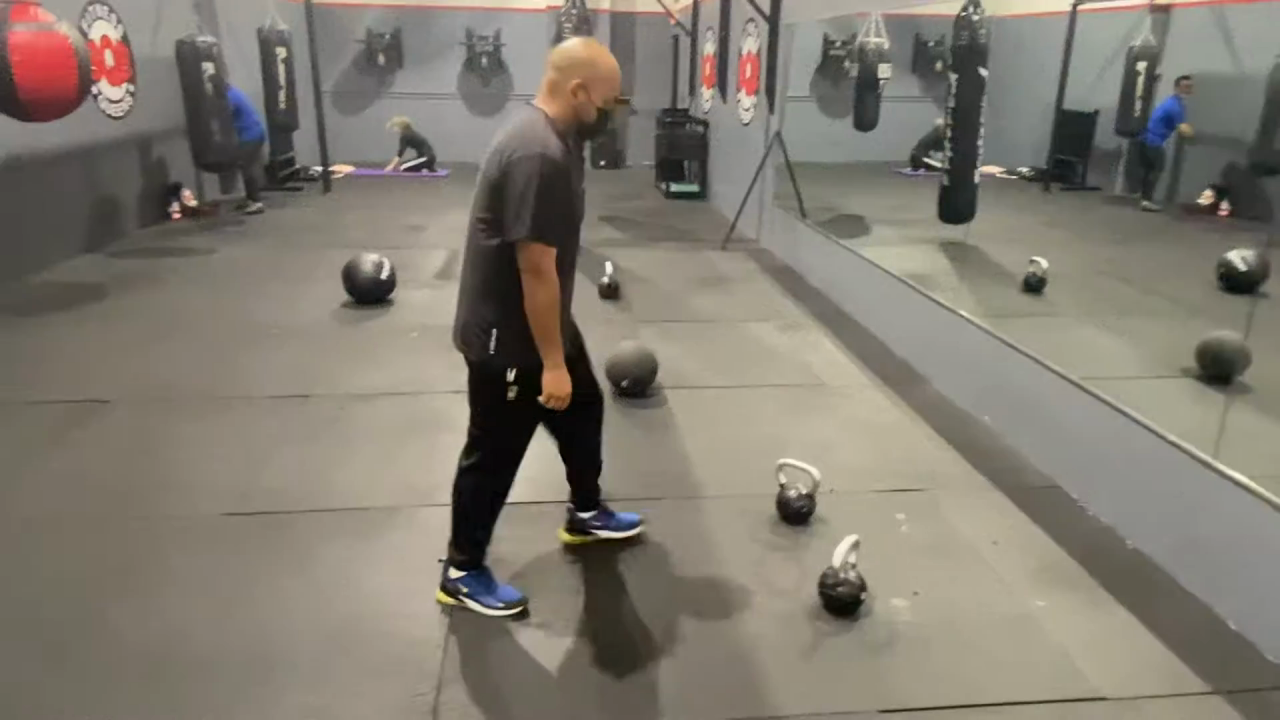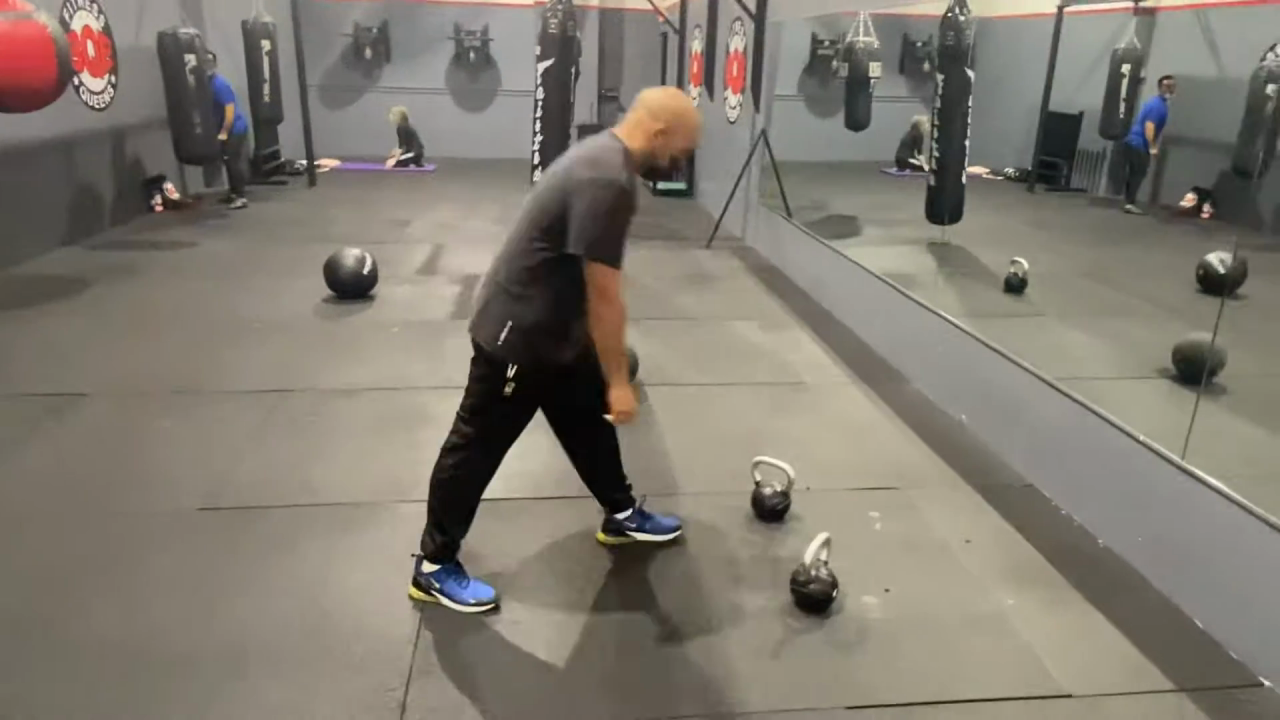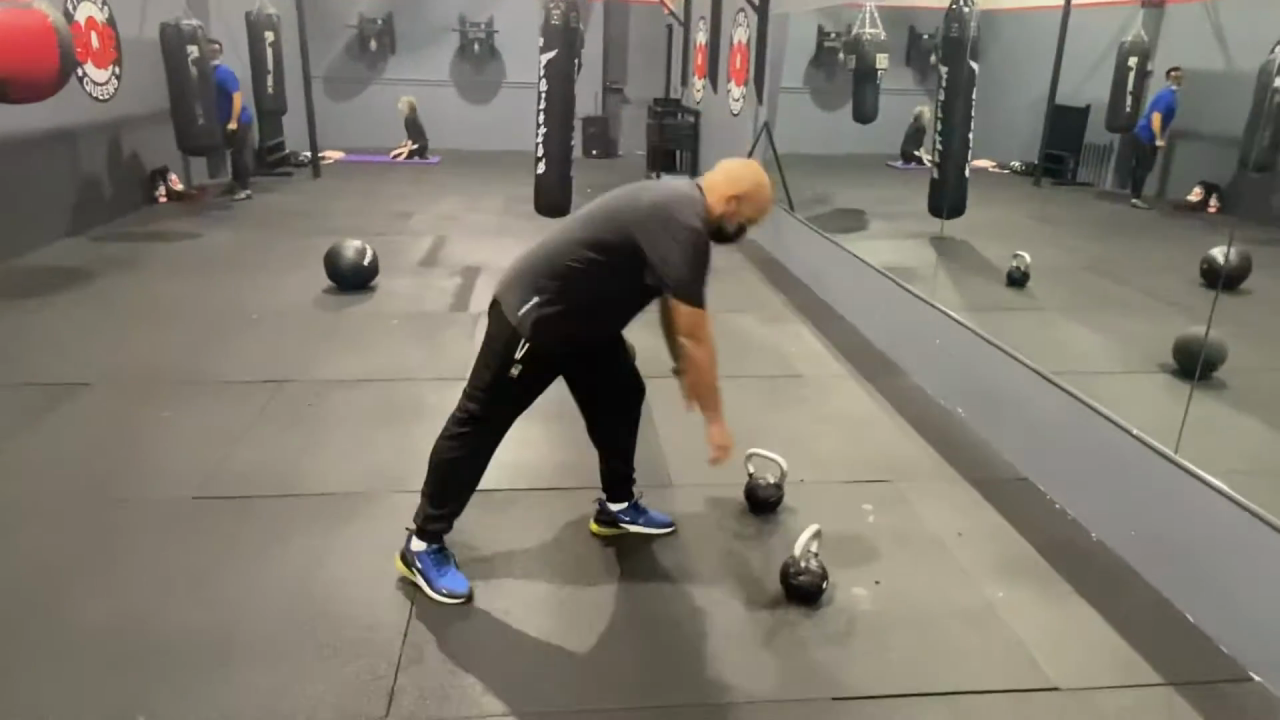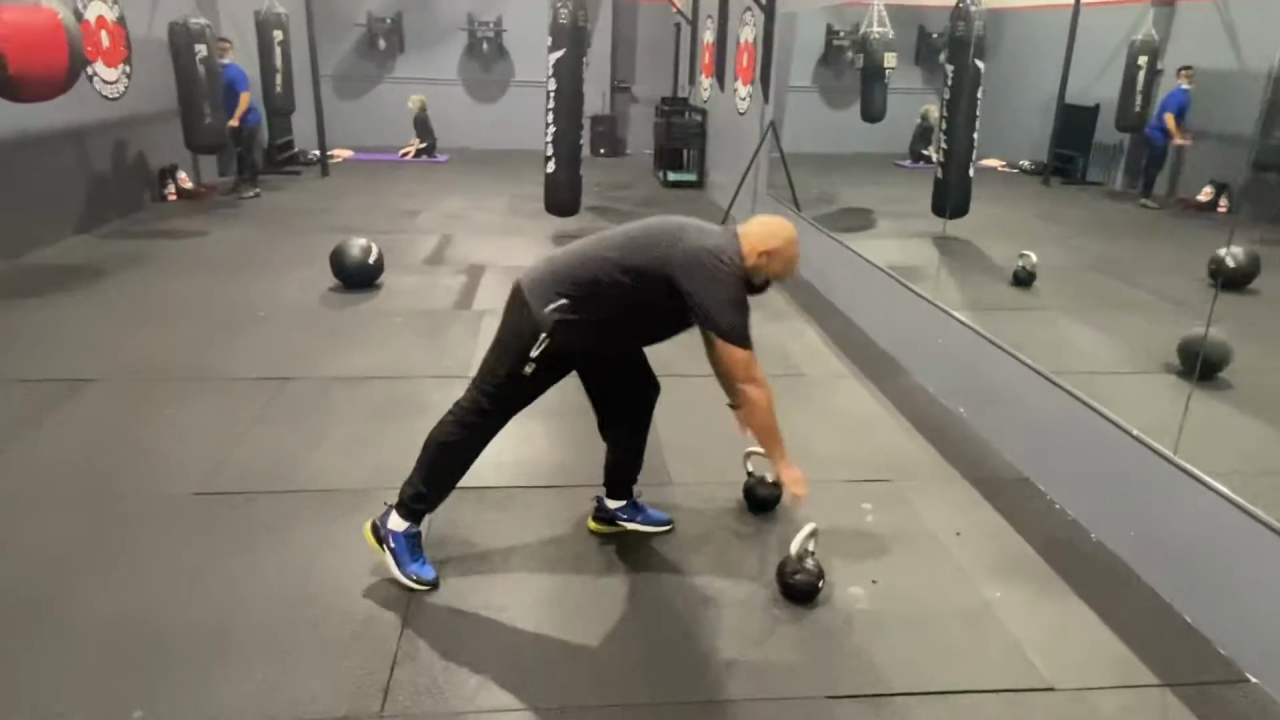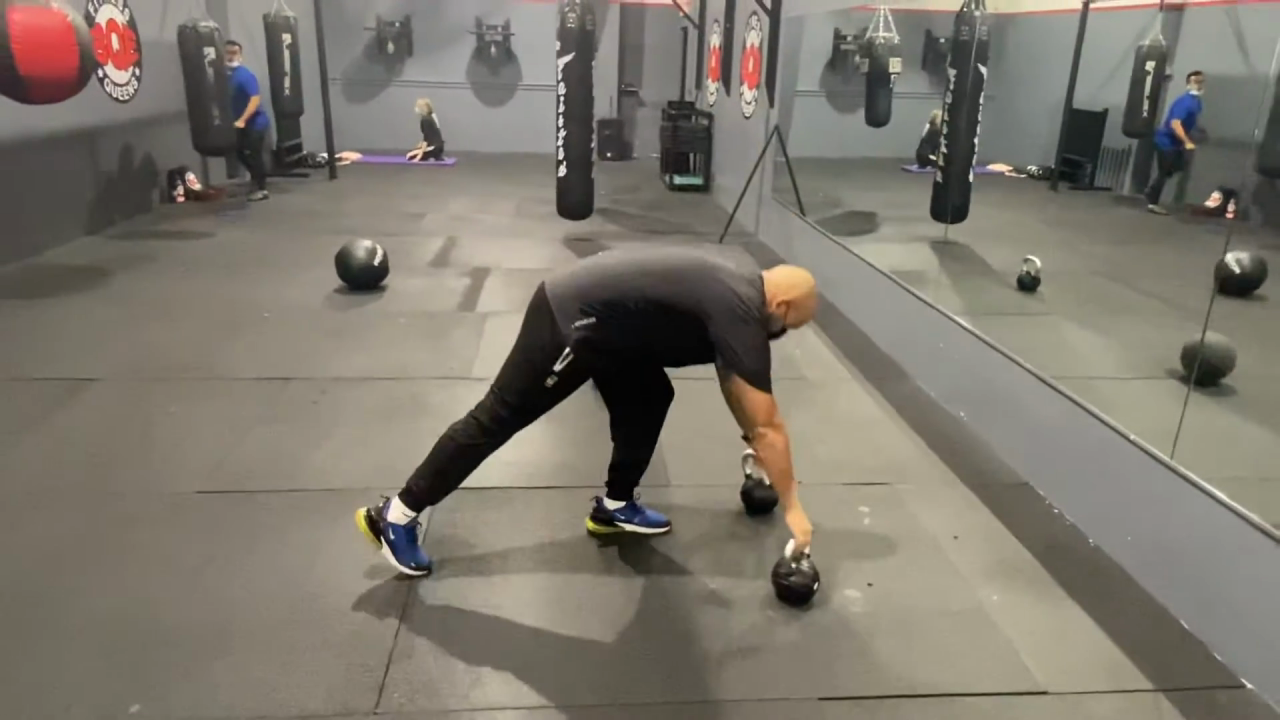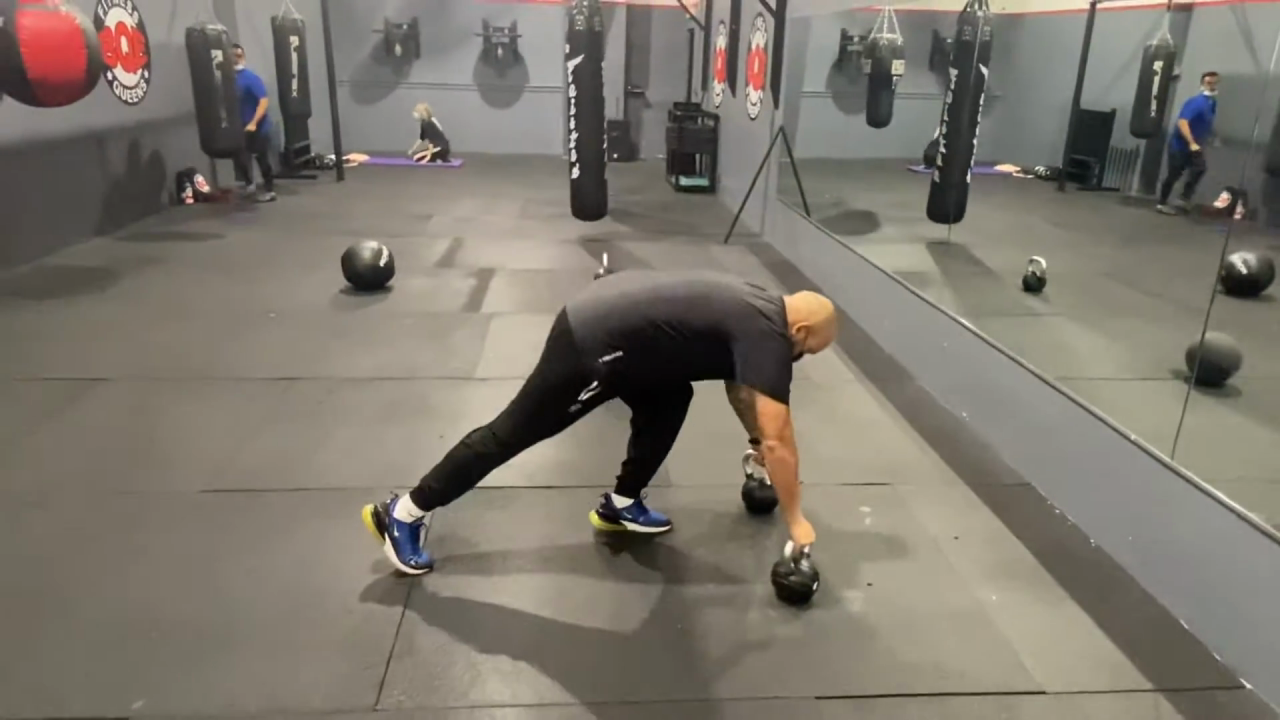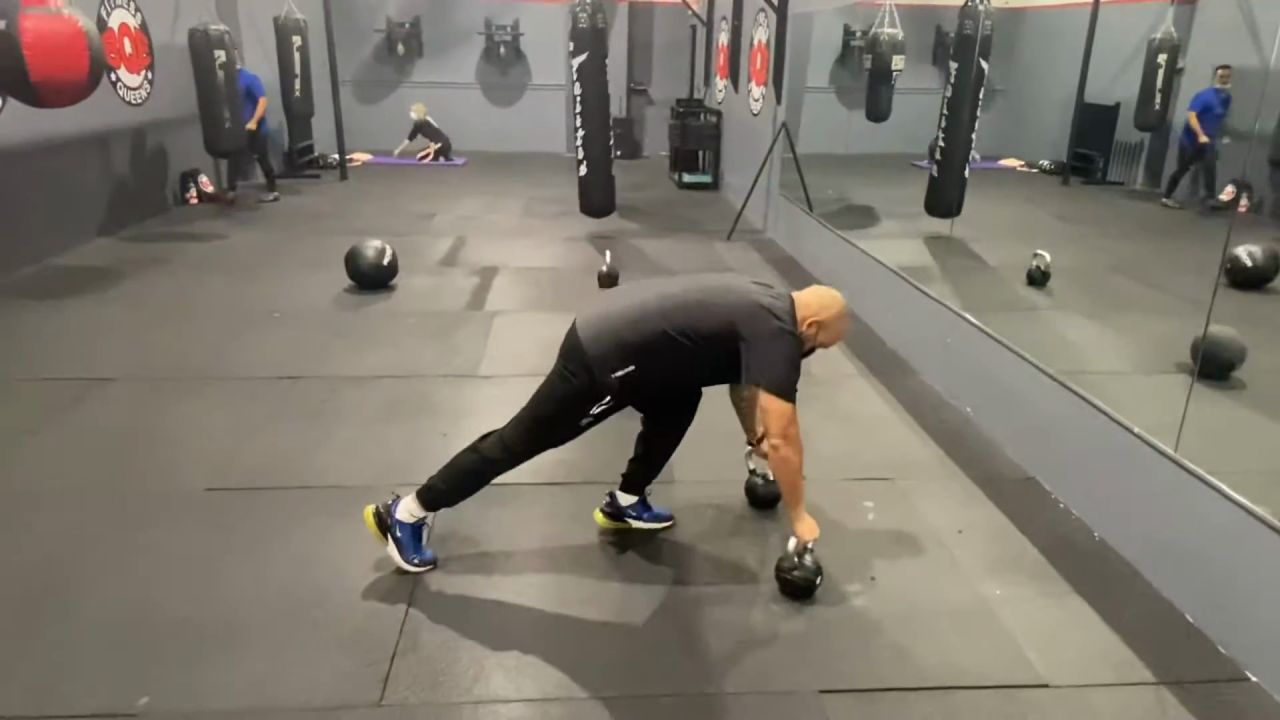
dt=0.2s
person 1, frame 1
left shoulder: (540, 131)
right shoulder: (540, 156)
right elbow: (537, 271)
right wrist: (552, 363)
left hip: (538, 319)
right hip: (505, 333)
left knee: (582, 408)
right knee: (493, 451)
left ankle: (586, 513)
right ankle: (463, 571)
person 1, frame 2
left shoulder: (602, 159)
right shoulder: (609, 182)
right elbow: (605, 296)
right wrist: (619, 382)
left hip: (550, 325)
right hip: (517, 334)
left knee: (589, 419)
right knee: (478, 446)
left ankle: (622, 515)
right ankle: (434, 566)
person 1, frame 3
left shoulder: (680, 201)
right shoulder: (683, 227)
left elbow: (674, 309)
right elbow: (694, 337)
left wrist: (683, 370)
right wrist: (714, 420)
right hip: (534, 312)
left knee: (623, 396)
right knee: (481, 421)
left ankle: (617, 505)
right ankle: (424, 545)
person 1, frame 4
left shoulder: (716, 248)
right shoulder: (717, 271)
left elbow: (725, 356)
right elbow: (749, 382)
left wrist: (742, 408)
right wrist: (781, 462)
right hip: (552, 311)
left knee: (636, 396)
right knee: (483, 411)
left ankle: (616, 503)
right ankle: (400, 524)
person 1, frame 5
left shoulder: (738, 290)
right shoulder: (741, 311)
left elbow: (733, 379)
right elbow: (768, 424)
left wrist: (750, 436)
right wrist: (791, 507)
left hip: (596, 317)
right hip: (571, 319)
left knee: (650, 398)
right knee: (498, 418)
left ankle: (615, 505)
right ankle: (398, 515)
person 1, frame 6
left shoulder: (756, 312)
right shoulder: (766, 334)
left elbow: (739, 386)
right elbow: (779, 439)
left wrist: (758, 442)
right wrist: (795, 520)
left hip: (607, 317)
right hip: (592, 342)
left knee: (670, 401)
right knee: (514, 431)
left ankle: (622, 504)
right ankle: (403, 514)
person 1, frame 7
left shoulder: (763, 309)
right shoulder: (777, 333)
left elbow: (741, 384)
right elbow: (783, 438)
left wrist: (755, 439)
right wrist: (799, 517)
left hip: (615, 326)
right hip: (603, 356)
left knee: (680, 402)
right knee: (522, 440)
left ankle: (626, 502)
right ankle: (405, 514)
